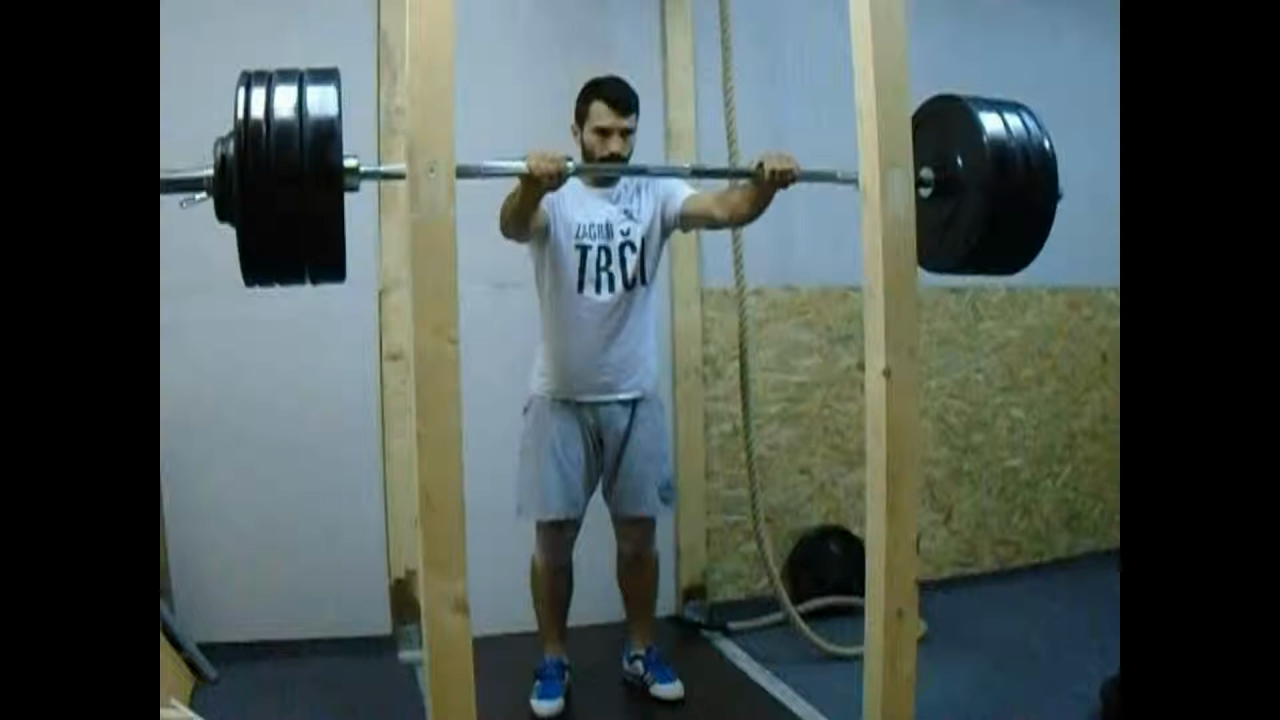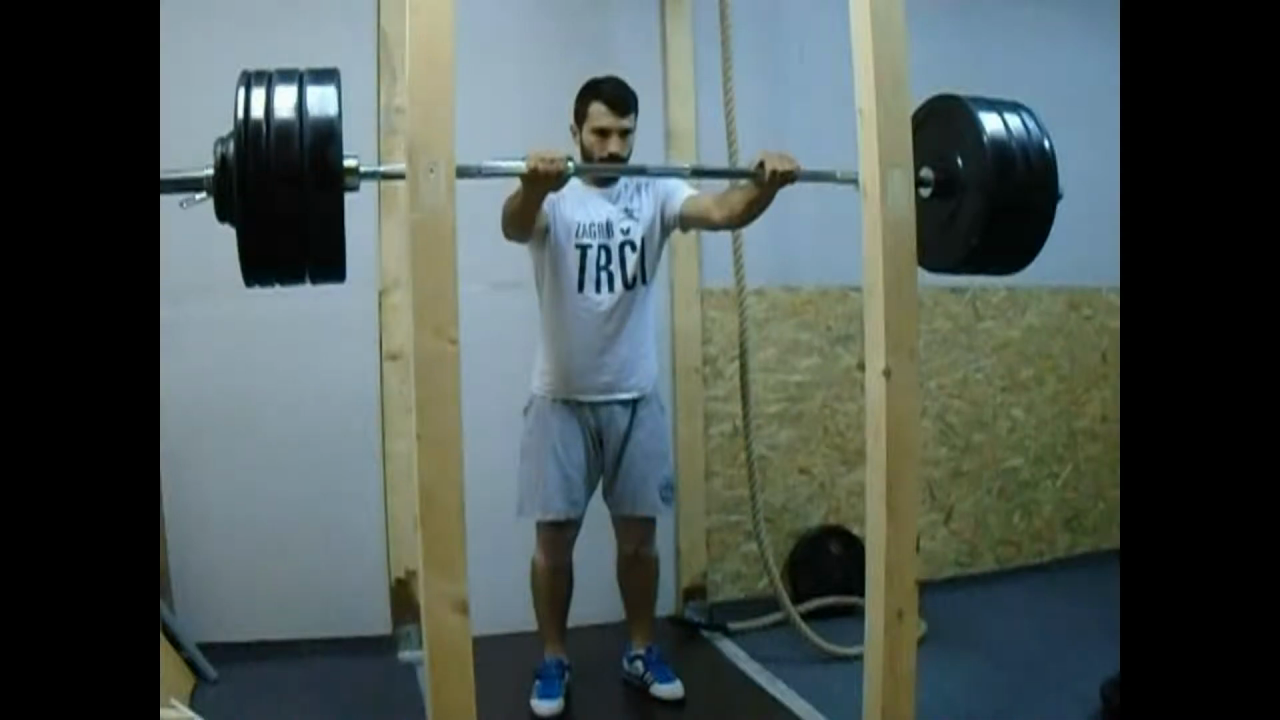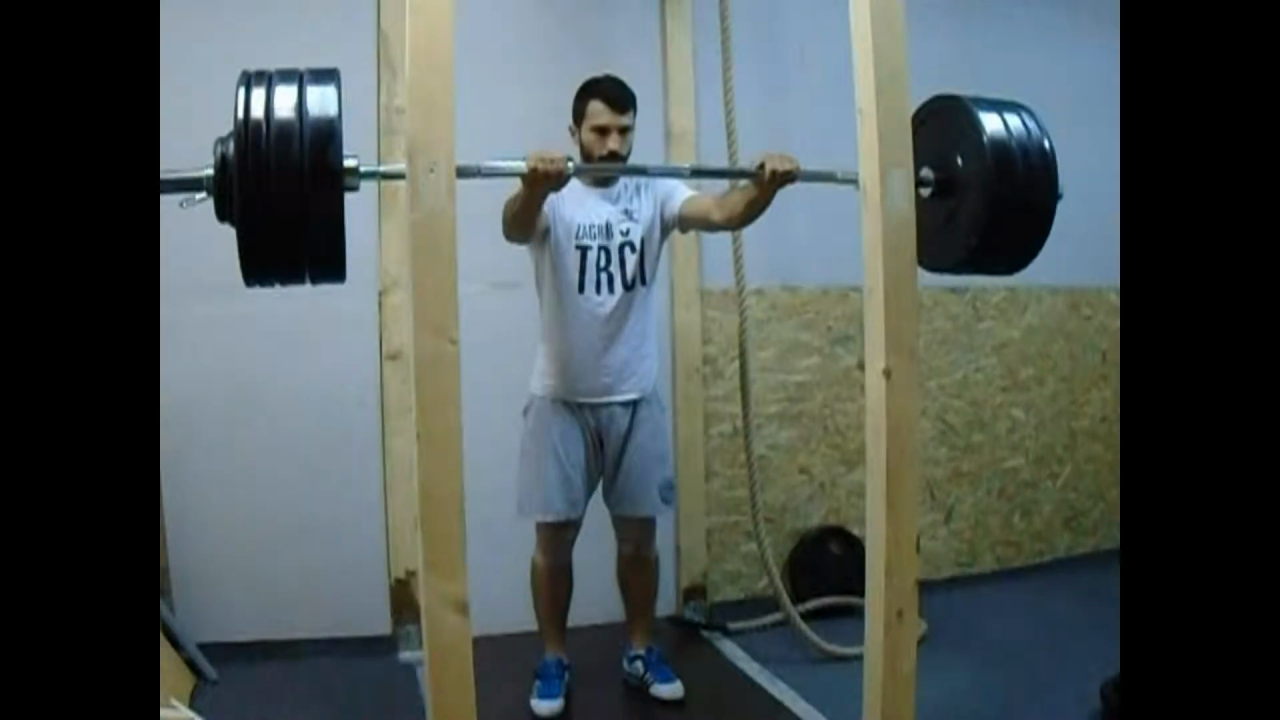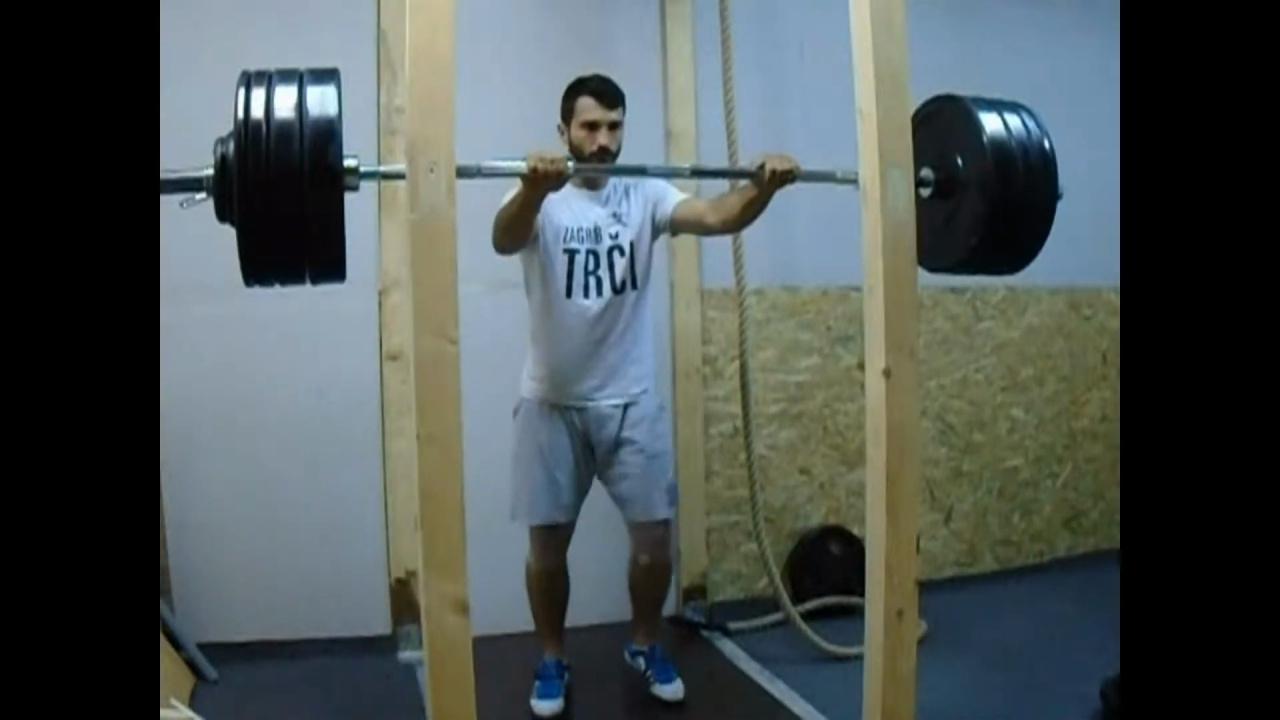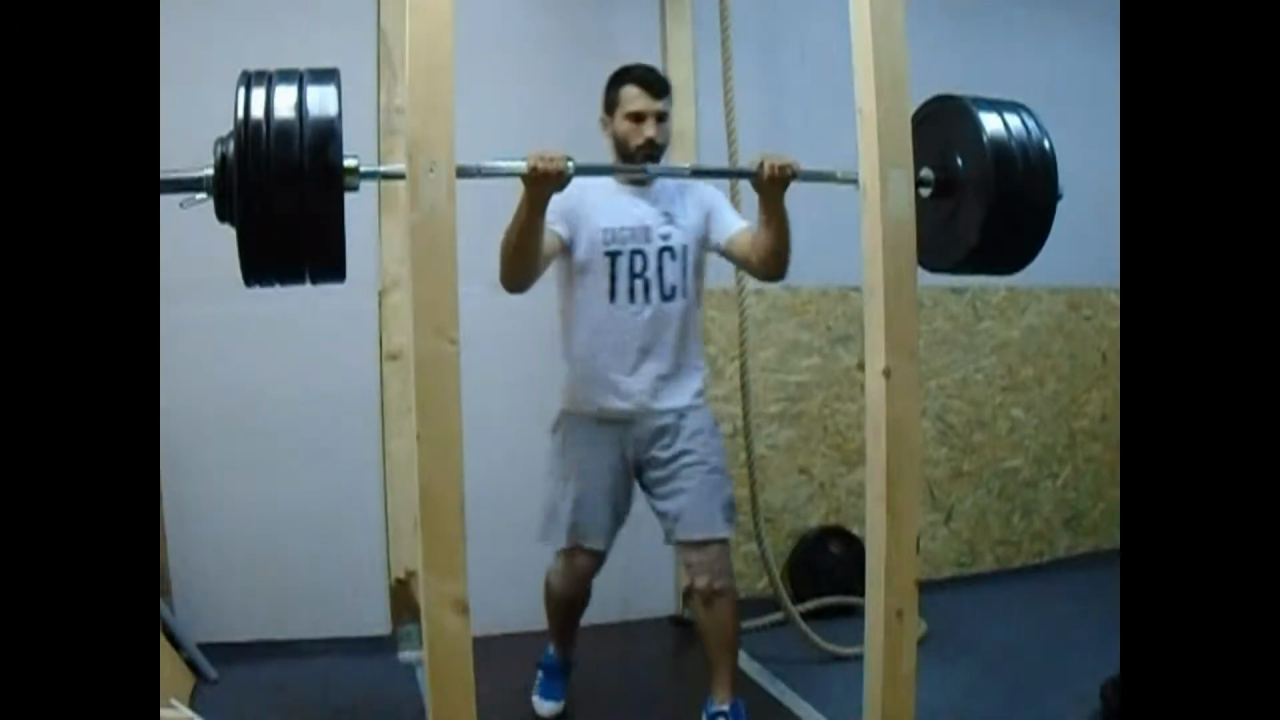
dt=0.4s
person 1, frame 1
left shoulder: (655, 194)
right shoulder: (553, 198)
left elbow: (723, 210)
right elbow: (513, 224)
left wrist: (766, 185)
right wrist: (532, 183)
left hip: (635, 396)
right hip: (561, 397)
left knee: (639, 532)
right knee: (554, 535)
left ankle: (641, 652)
right ankle: (553, 662)
person 1, frame 2
left shoulder: (655, 194)
right shoulder: (554, 197)
left elbow: (720, 212)
right elbow: (514, 225)
left wrist: (765, 184)
right wrist: (534, 183)
left hip: (636, 396)
right hip: (562, 397)
left knee: (639, 532)
right knee: (554, 535)
left ankle: (641, 653)
right ankle: (553, 661)
person 1, frame 3
left shoulder: (654, 194)
right shoulder: (553, 197)
left elbow: (720, 213)
right elbow: (515, 227)
left wrist: (766, 185)
right wrist: (536, 184)
left hip: (636, 397)
right hip: (562, 398)
left knee: (638, 533)
right knee: (554, 535)
left ankle: (641, 651)
right ankle: (553, 662)
person 1, frame 4
left shoulder: (645, 196)
right shoulder: (542, 201)
left elbow: (715, 217)
right elbow: (504, 239)
left wrist: (763, 187)
right wrist: (533, 188)
left hip: (631, 399)
right hip: (553, 401)
left knee: (653, 537)
right knee: (548, 540)
left ankle: (645, 647)
right ankle: (552, 662)
person 1, frame 5
left shoulder: (697, 199)
right shoulder: (575, 200)
left elbow: (768, 266)
right elbow: (515, 277)
left wrist: (773, 199)
right wrist: (535, 197)
left hip: (680, 413)
right hip: (595, 414)
left knee: (709, 560)
right knee: (577, 562)
right ankle: (558, 656)
